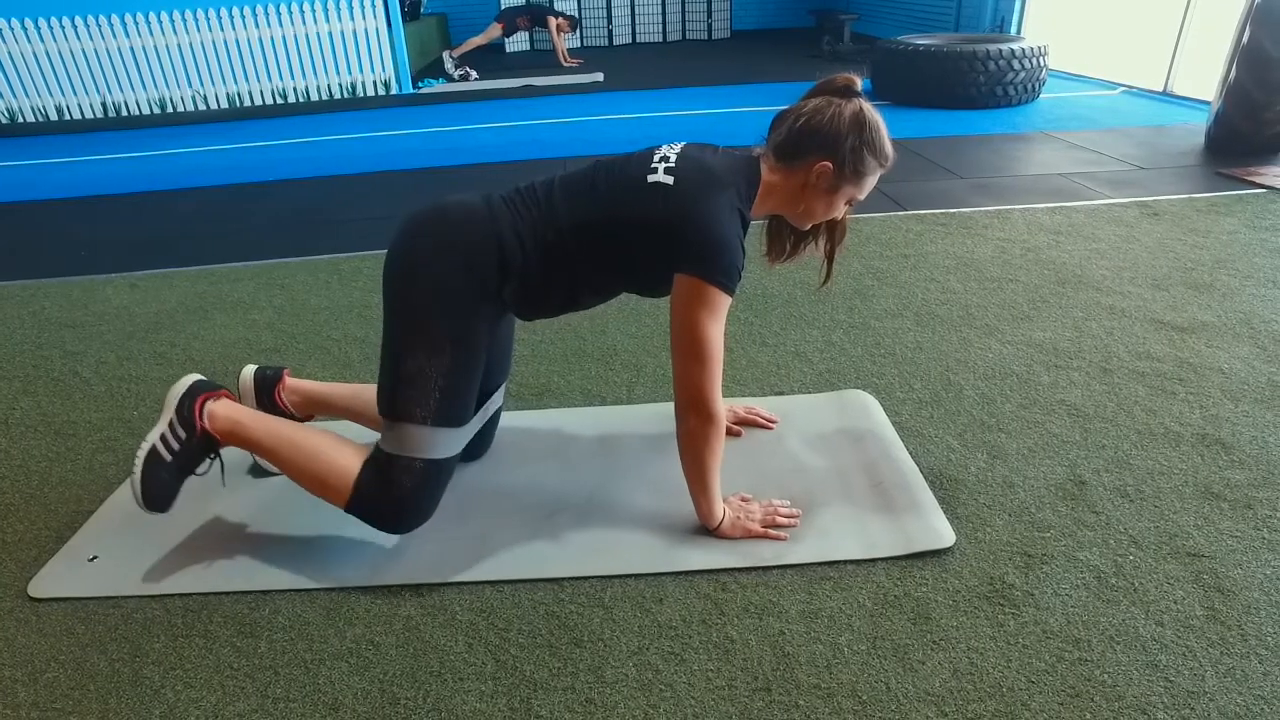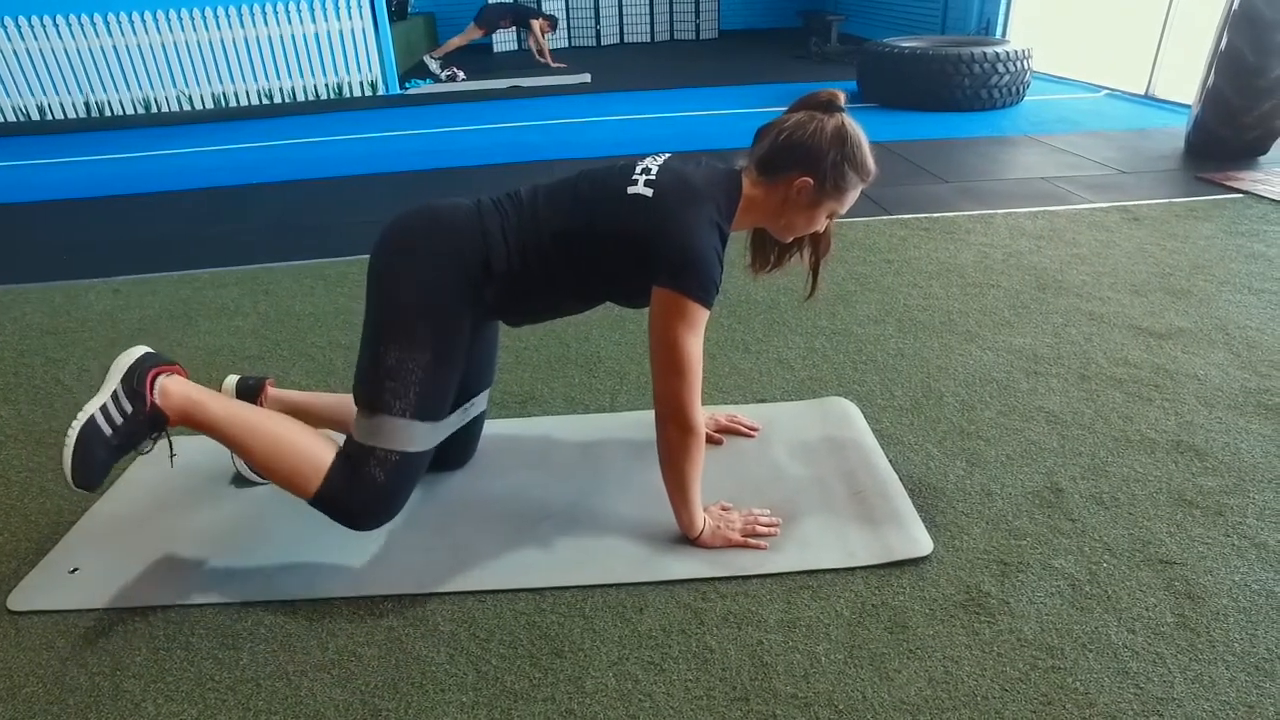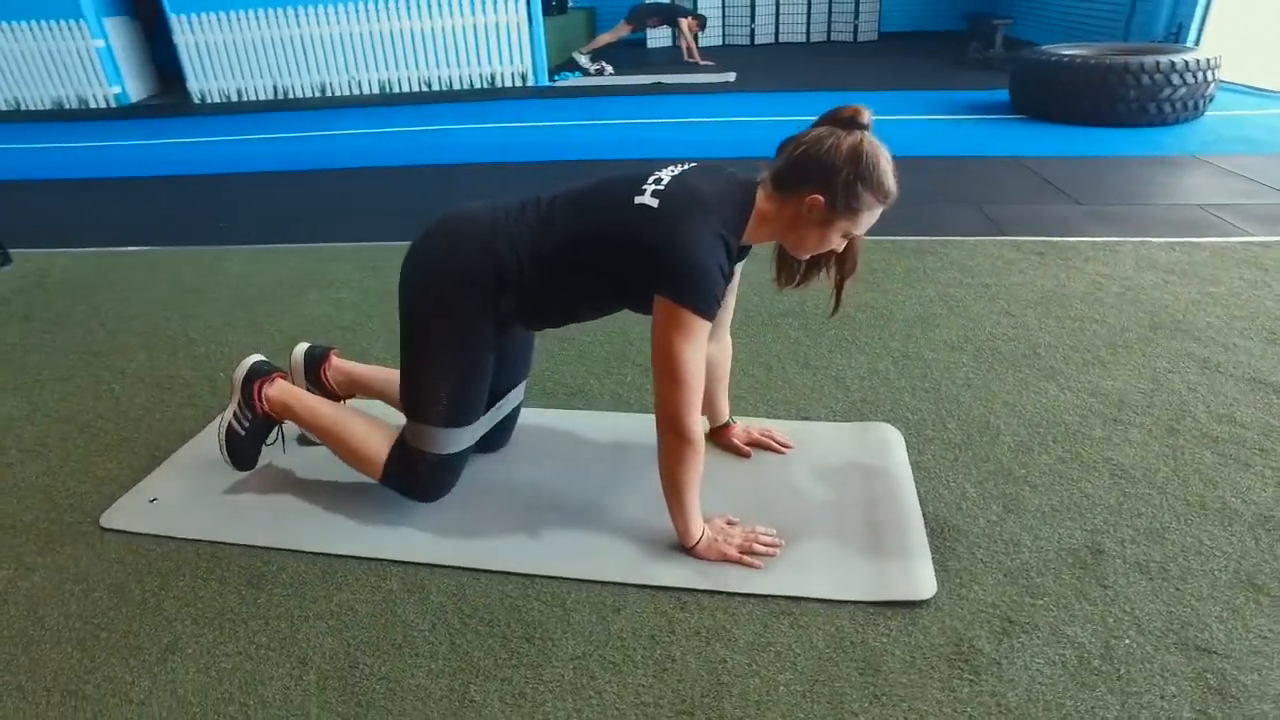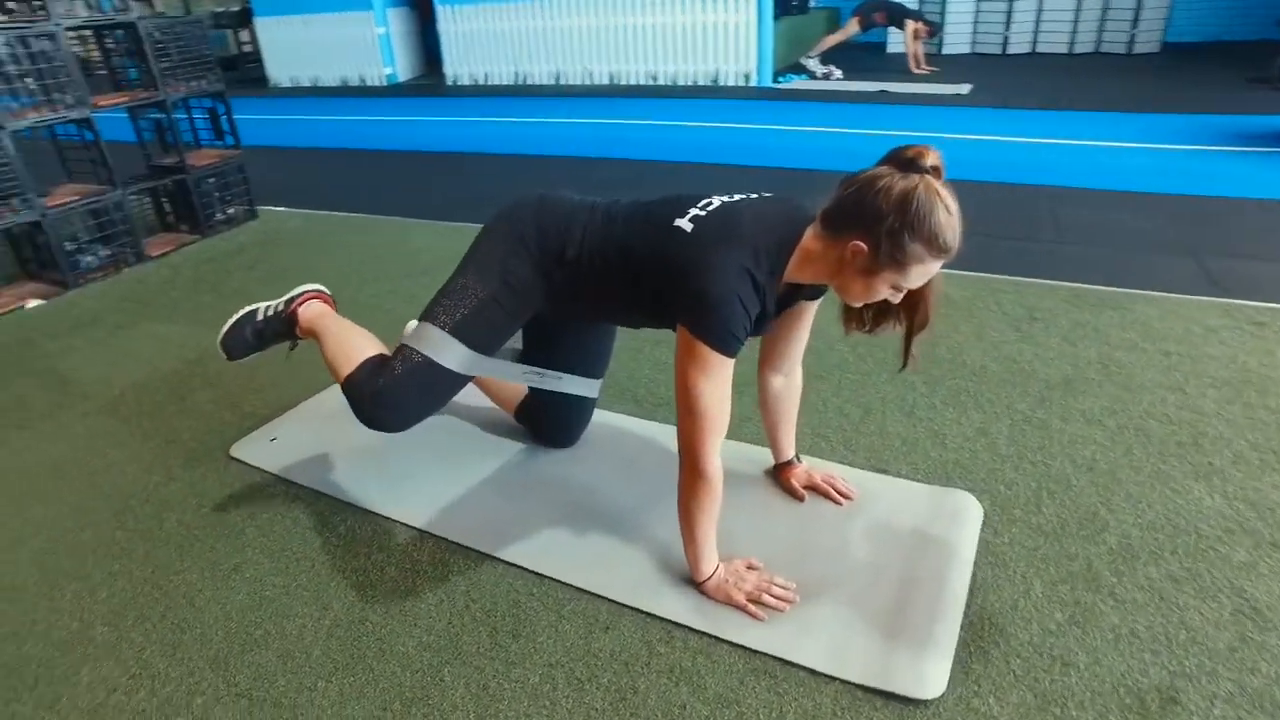
dt=1s
person 1, frame 1
left shoulder: (726, 171)
right shoulder: (715, 224)
right elbow: (696, 402)
left wrist: (711, 410)
right wrist: (715, 513)
left hip: (465, 251)
right hip: (456, 272)
left knee: (470, 437)
right knee: (400, 498)
left ankle: (284, 394)
right ankle: (213, 416)
person 1, frame 2
left shoulder: (708, 186)
right shoulder: (694, 236)
right elbow: (675, 412)
left wrist: (693, 418)
right wrist: (694, 521)
left hip: (456, 258)
right hip: (436, 273)
left knee: (451, 449)
right knee: (367, 494)
left ankle: (260, 399)
right ankle: (164, 393)
person 1, frame 3
left shoulder: (734, 201)
right shoulder: (695, 244)
left elbow: (714, 335)
right elbow: (677, 421)
left wrist: (724, 423)
right wrist: (693, 533)
left hip: (496, 270)
right hip: (459, 278)
left knee: (488, 432)
right knee: (427, 474)
left ankle: (327, 371)
right ankle: (273, 394)
person 1, frame 4
left shoulder: (808, 248)
right shoulder: (728, 279)
left elbow: (781, 370)
right elbow: (700, 454)
left wrist: (787, 460)
right wrist: (706, 571)
left hip: (580, 275)
right hip: (533, 253)
left knee: (557, 430)
right knee: (389, 400)
left ankle: (451, 356)
right ankle: (309, 314)
